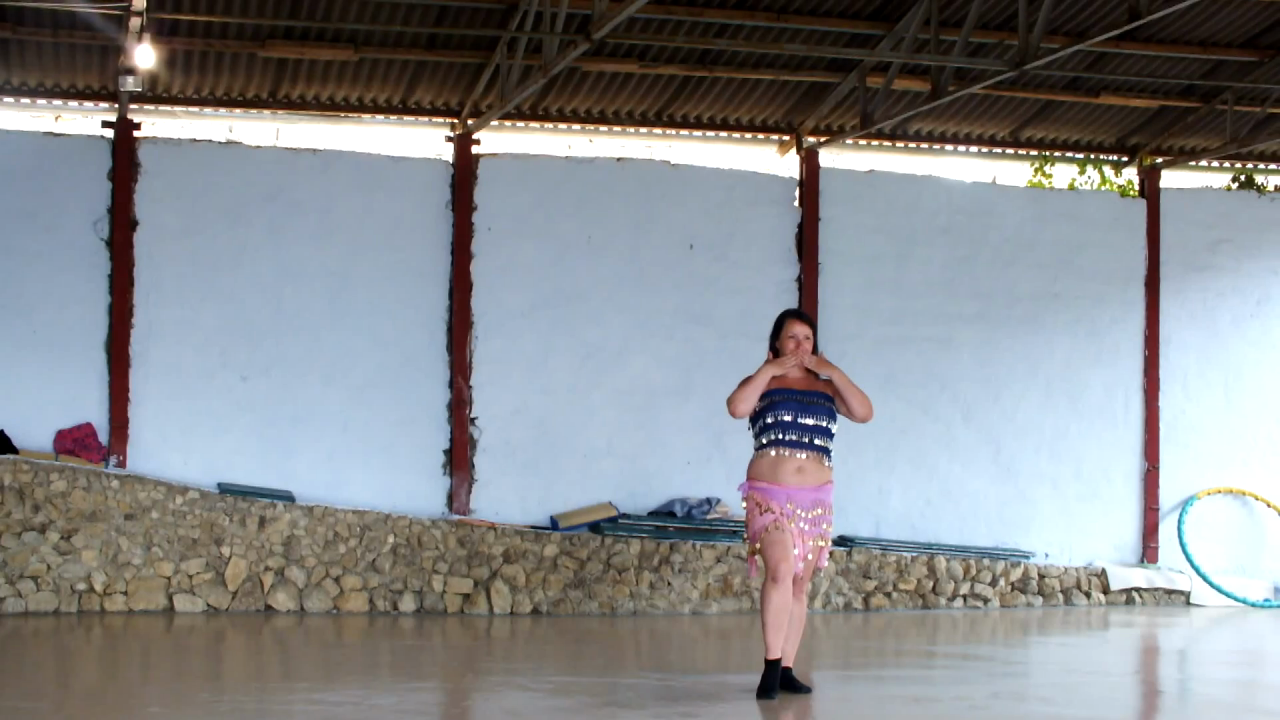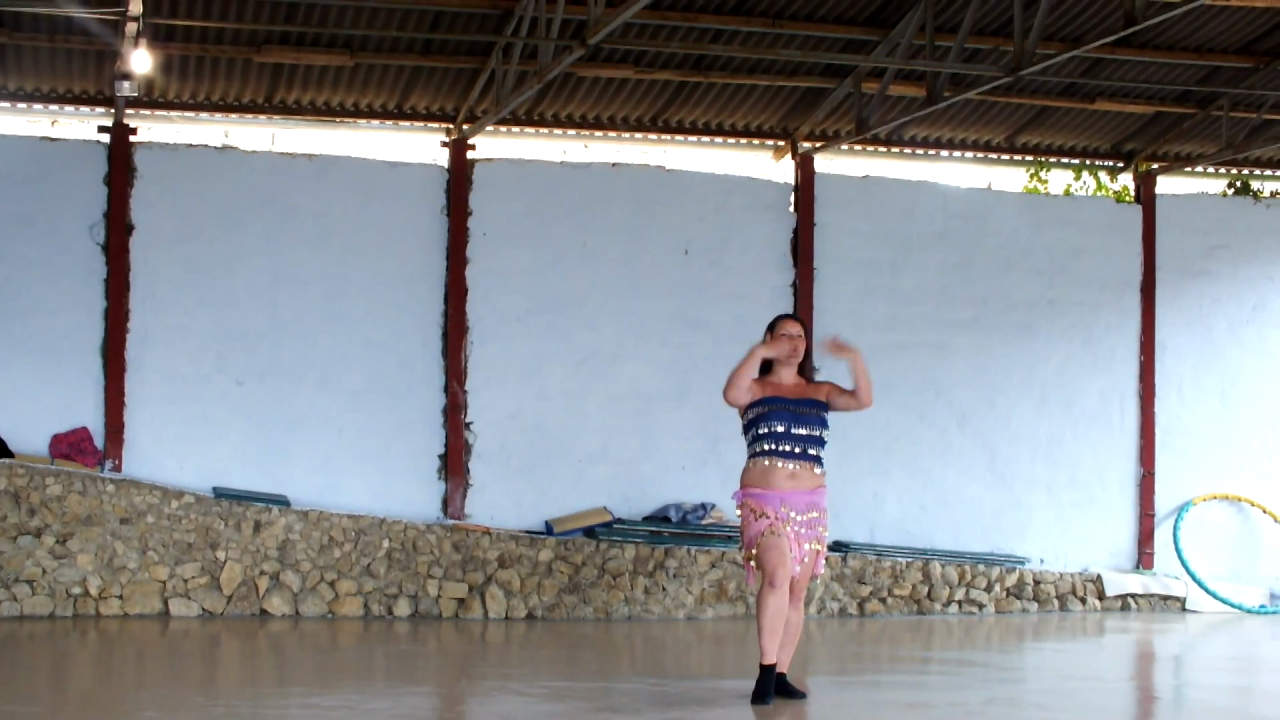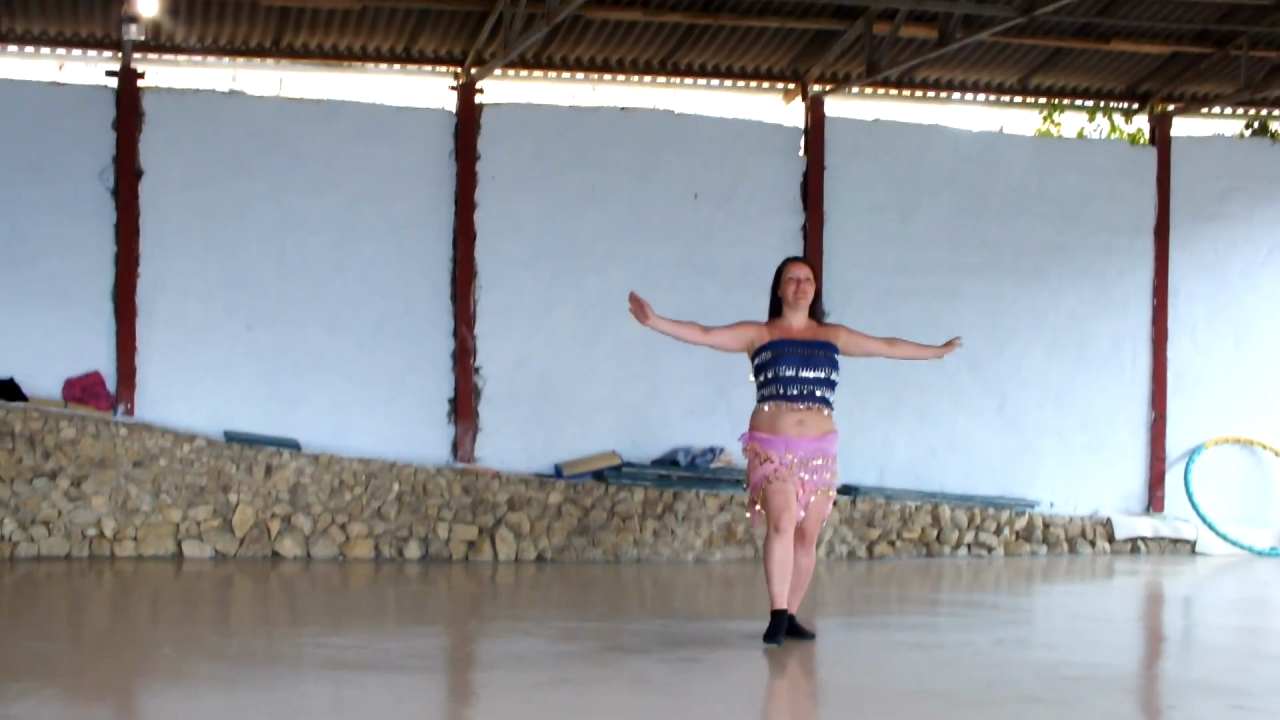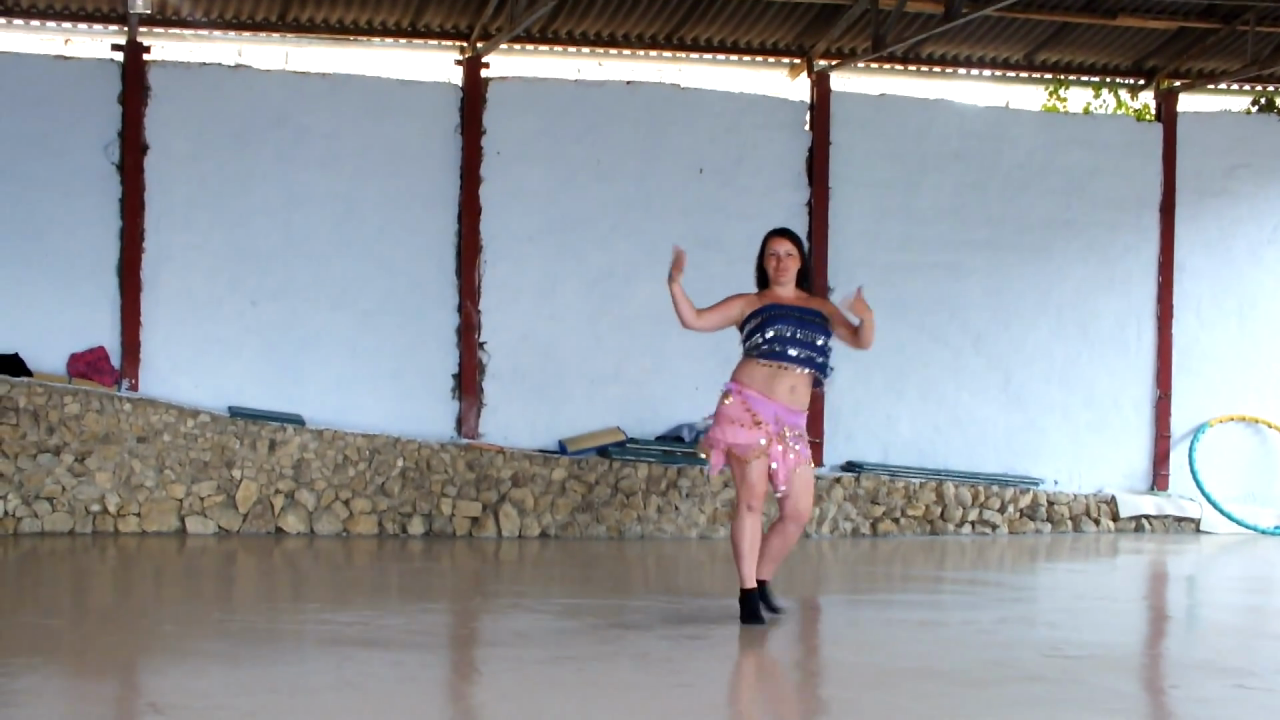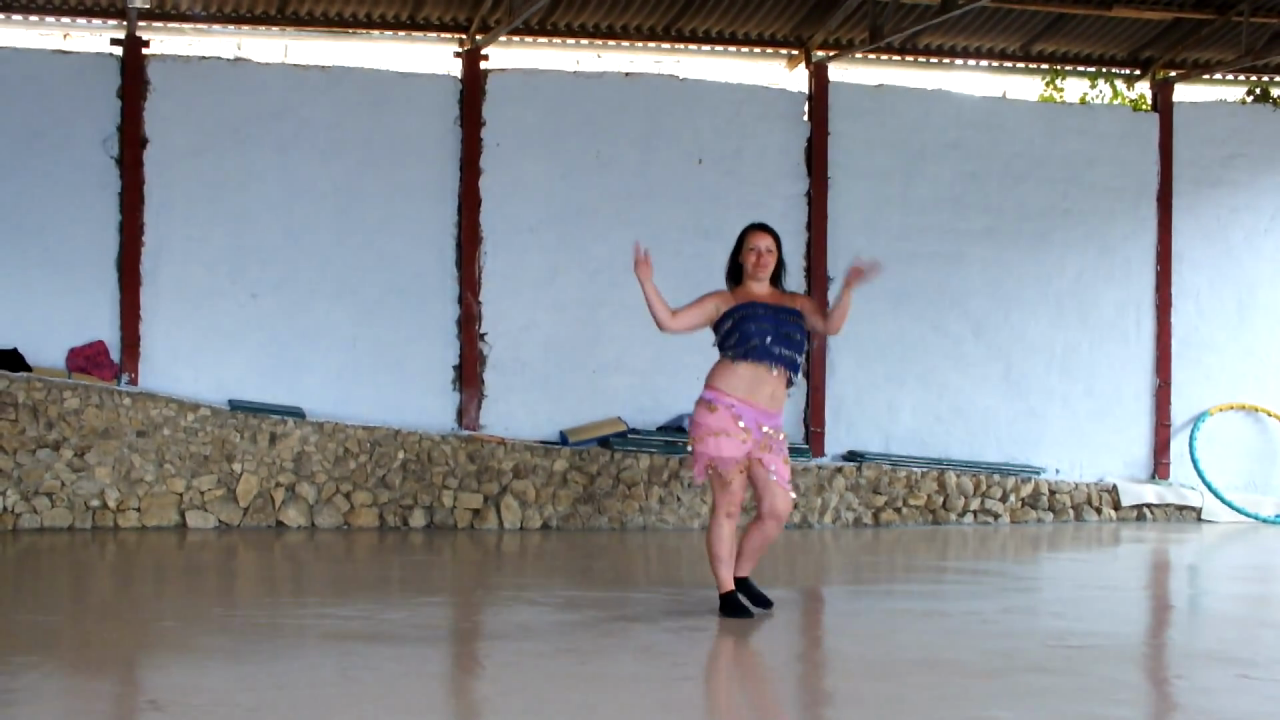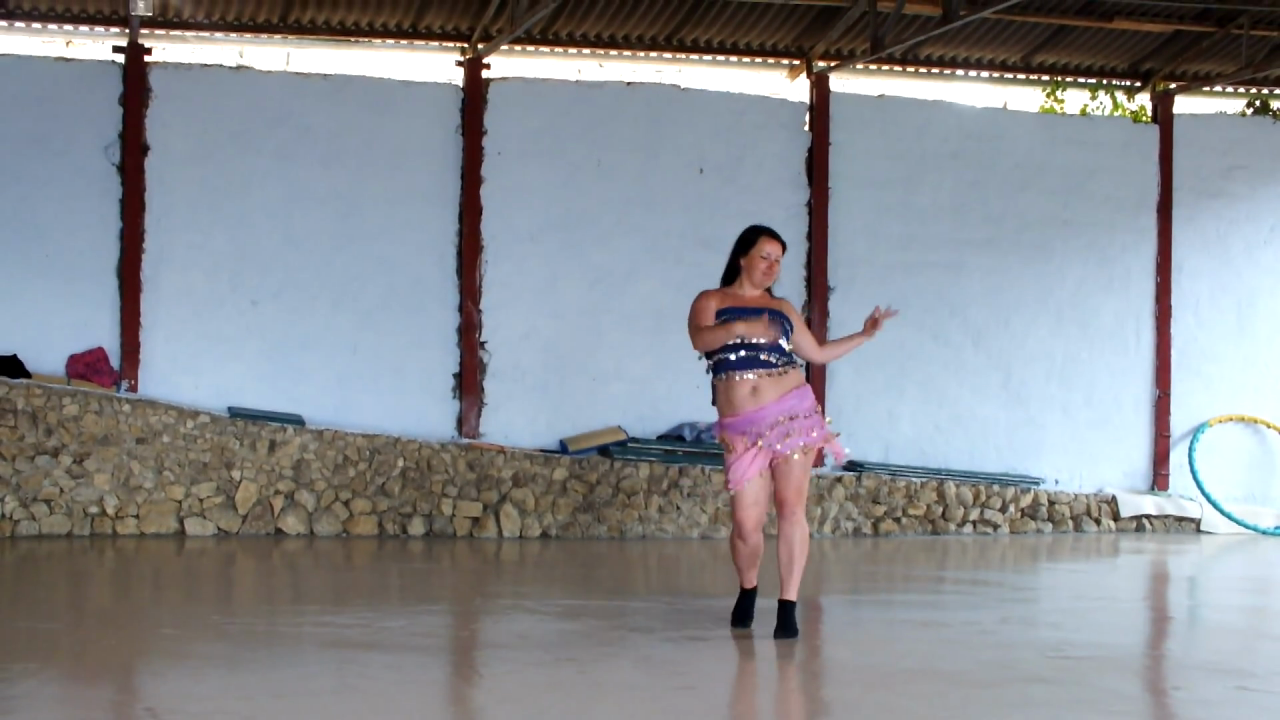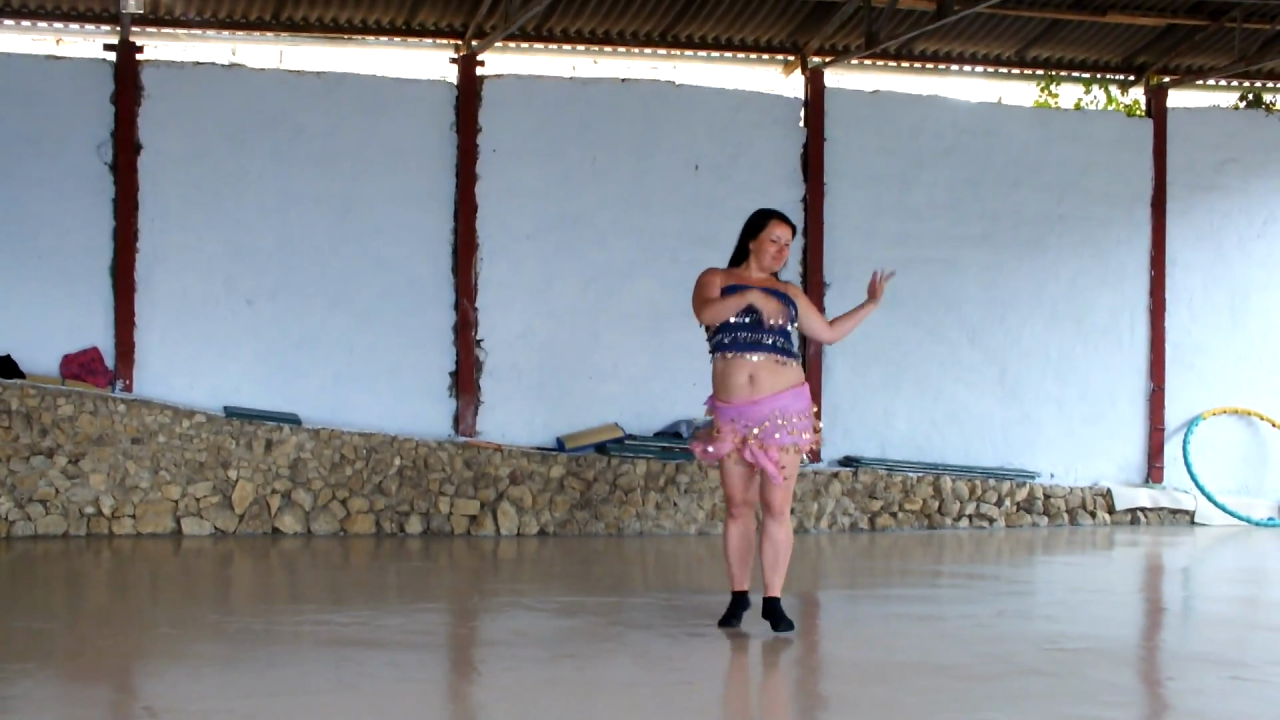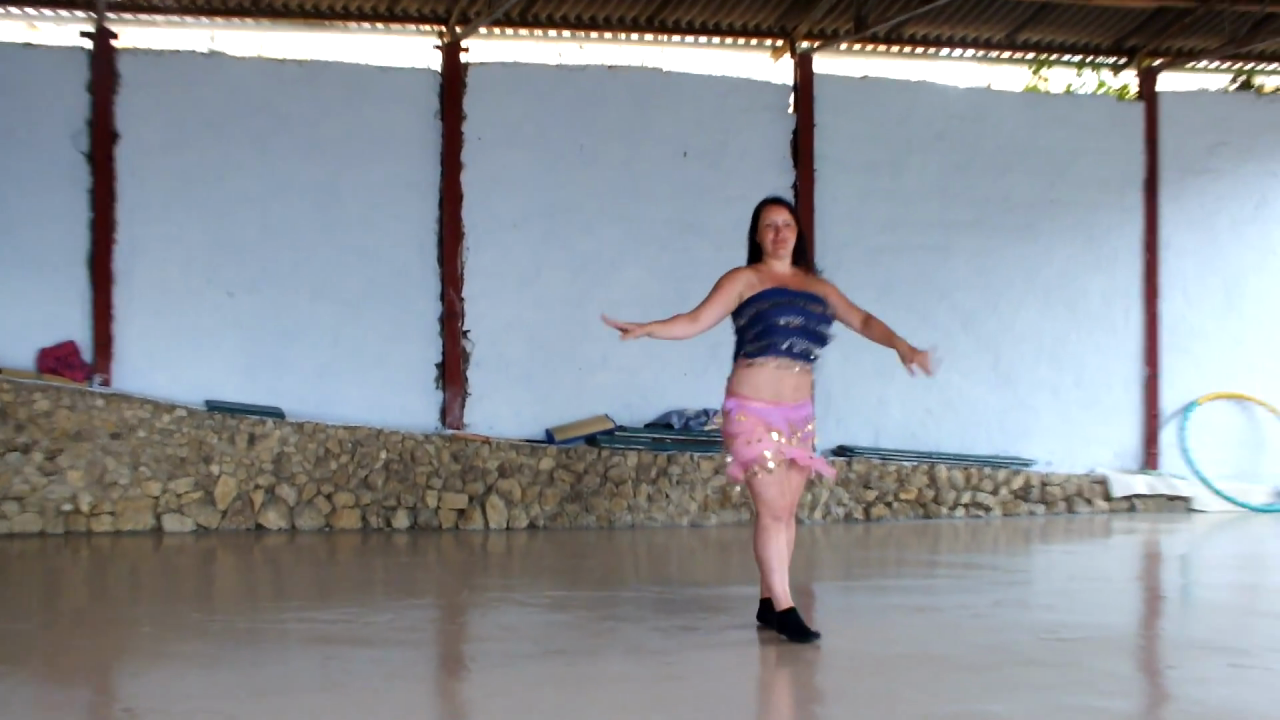
dt=0.5s
person 1, frame 1
left shoulder: (826, 387)
right shoulder: (761, 383)
left elbow: (865, 413)
right elbow: (736, 409)
left wrist: (834, 372)
right wrist: (767, 369)
left hip: (815, 497)
right hip: (769, 494)
left knee: (800, 586)
right knee: (780, 572)
left ankle: (786, 669)
right ankle: (771, 667)
person 1, frame 2
left shoulder: (817, 392)
right shoulder: (752, 387)
left elbow: (862, 400)
right elbow: (735, 394)
left wrist: (854, 361)
right wrist: (758, 354)
left hip: (810, 502)
right hip: (761, 502)
left knee: (795, 594)
right knee: (775, 583)
left ankle: (779, 676)
right ankle: (767, 672)
person 1, frame 3
left shoulder: (833, 335)
right shoulder: (758, 334)
left elbow: (888, 346)
right elbow: (704, 335)
left wrist: (938, 351)
right wrist: (654, 321)
left hip: (818, 448)
right hip: (771, 445)
left knee: (808, 537)
right knee: (781, 523)
left ankle: (789, 616)
right ankle: (777, 616)
person 1, frame 4
left shoulder: (821, 308)
right shoulder: (749, 304)
left elbow: (860, 340)
right elbow: (693, 321)
left wrist: (864, 317)
right wrist: (676, 282)
left hip: (792, 421)
right hip: (748, 408)
left knee: (799, 512)
right knee: (751, 500)
left ankle: (760, 581)
right ankle: (749, 594)
person 1, frame 5
left shoulder: (797, 304)
right shoulder: (723, 301)
left elbow: (831, 325)
right elbow: (670, 322)
left wrist: (849, 287)
right wrist: (648, 282)
left hip: (765, 421)
right hip: (725, 410)
left knee: (778, 510)
right knee: (728, 506)
left ankle: (741, 577)
right ankle: (727, 594)
person 1, frame 6
left shoulder: (782, 309)
right shoulder: (710, 301)
left elbow: (816, 354)
right elbow: (700, 339)
left wrist: (864, 334)
right wrist: (743, 329)
left hip: (793, 414)
right hip: (742, 429)
left knee: (792, 509)
right knee: (746, 525)
left ankle: (788, 607)
right ankle: (748, 592)
person 1, frame 7
left shoulder: (788, 292)
right shoulder: (715, 279)
left elbow: (828, 333)
right elbow: (706, 314)
left wrist: (870, 303)
right wrist: (749, 297)
left hip: (785, 409)
right hip: (733, 413)
left knee: (777, 508)
right knee: (739, 507)
left ankle: (773, 602)
right ankle: (739, 595)
person 1, frame 8
left shoulder: (818, 285)
right shoulder: (745, 280)
left elbow: (863, 321)
right elbow: (696, 320)
left wrist: (904, 349)
right wrist: (643, 328)
left hip: (797, 414)
right hip: (754, 414)
left knee: (786, 512)
right knee: (774, 510)
left ankle: (771, 603)
right ankle: (786, 610)
